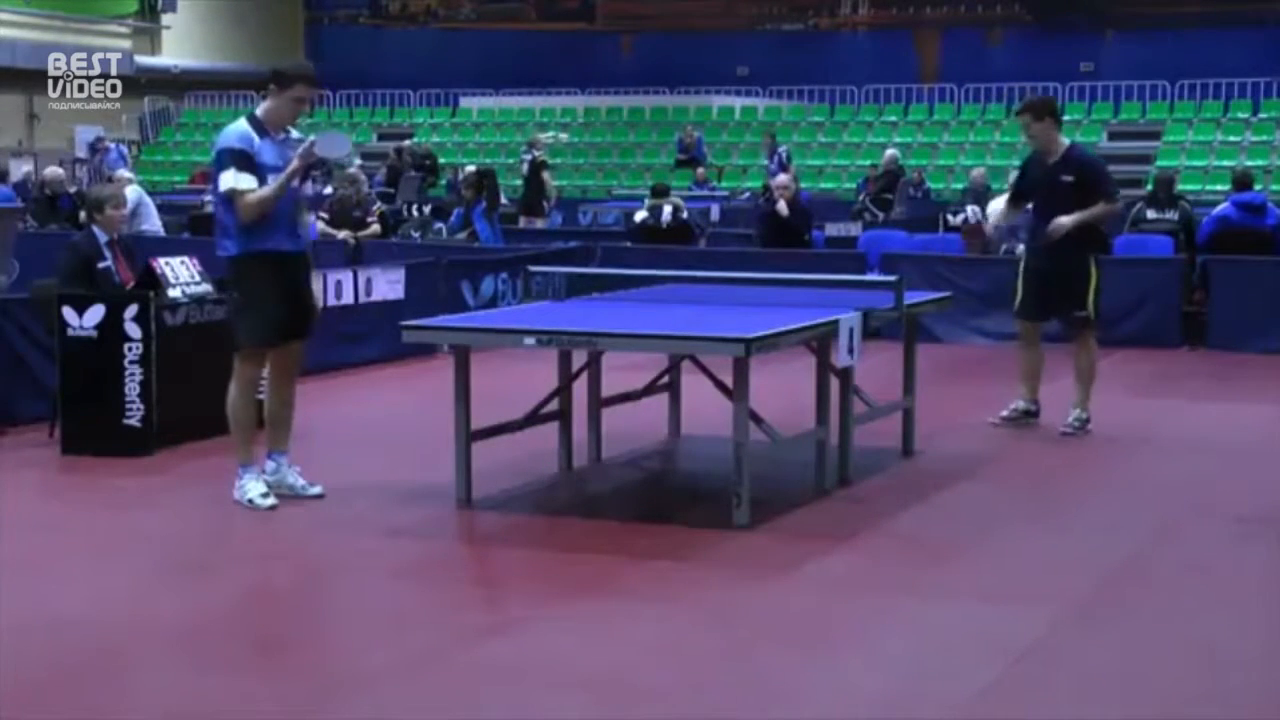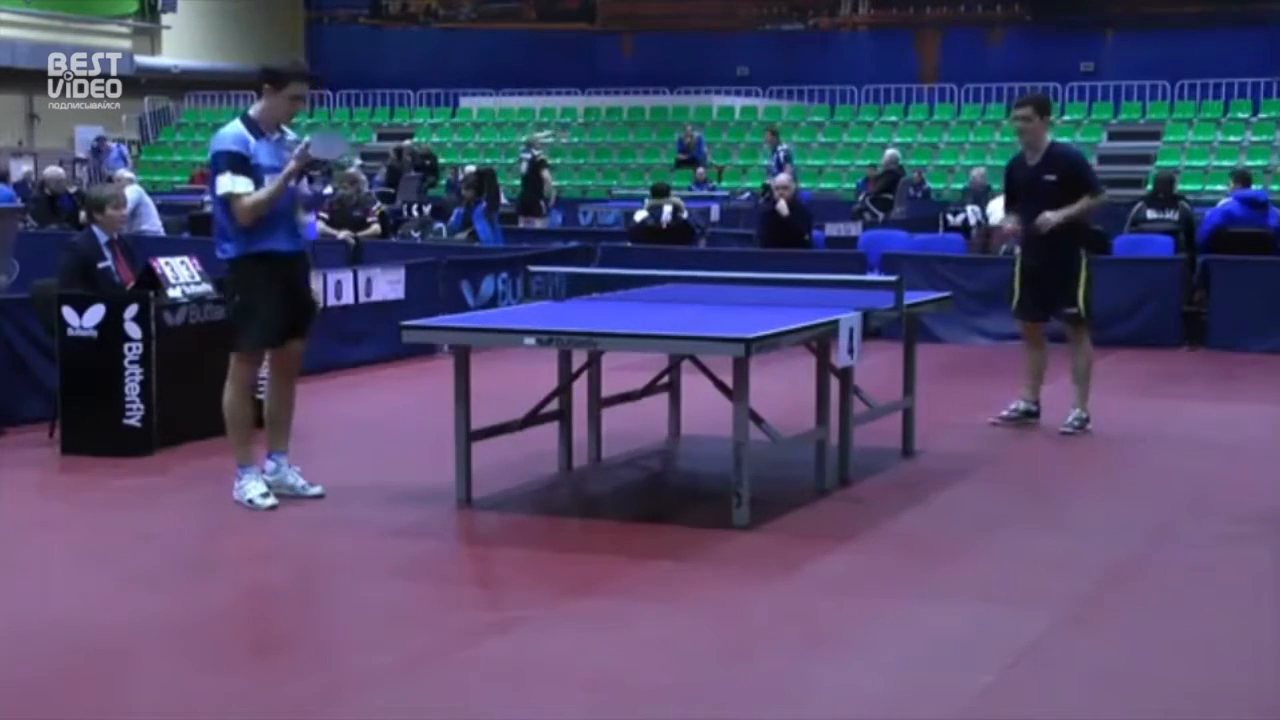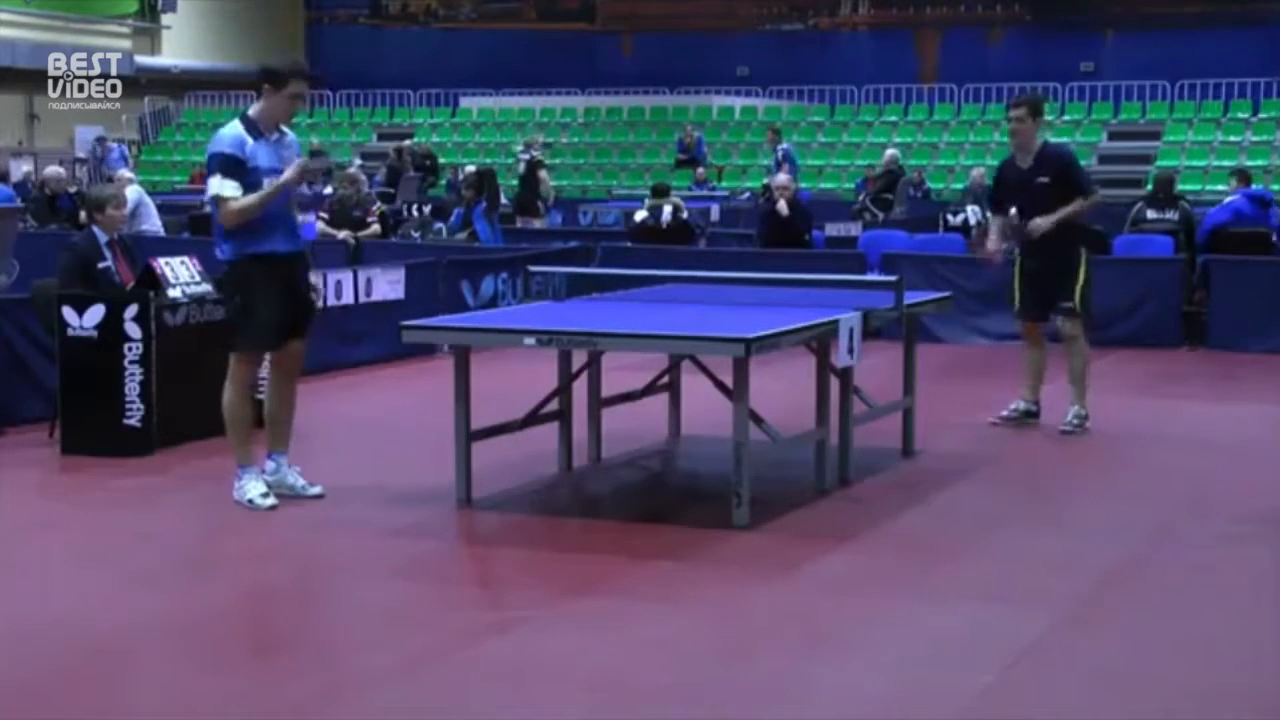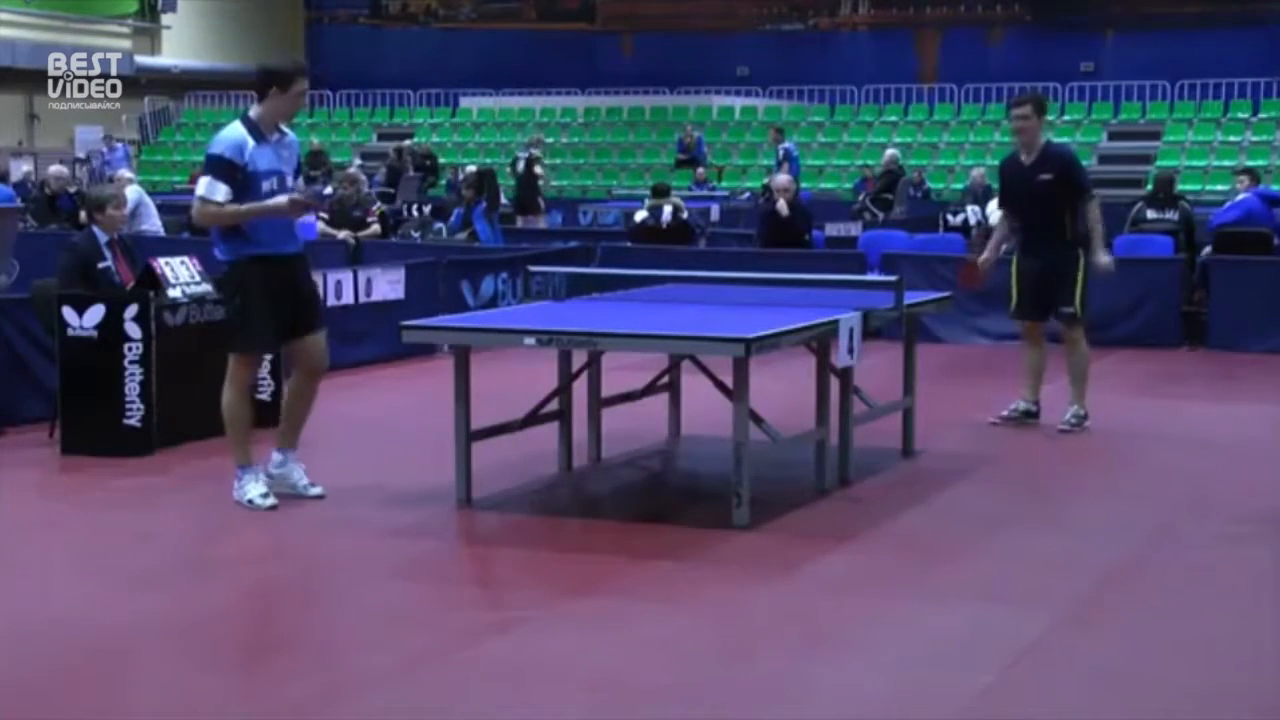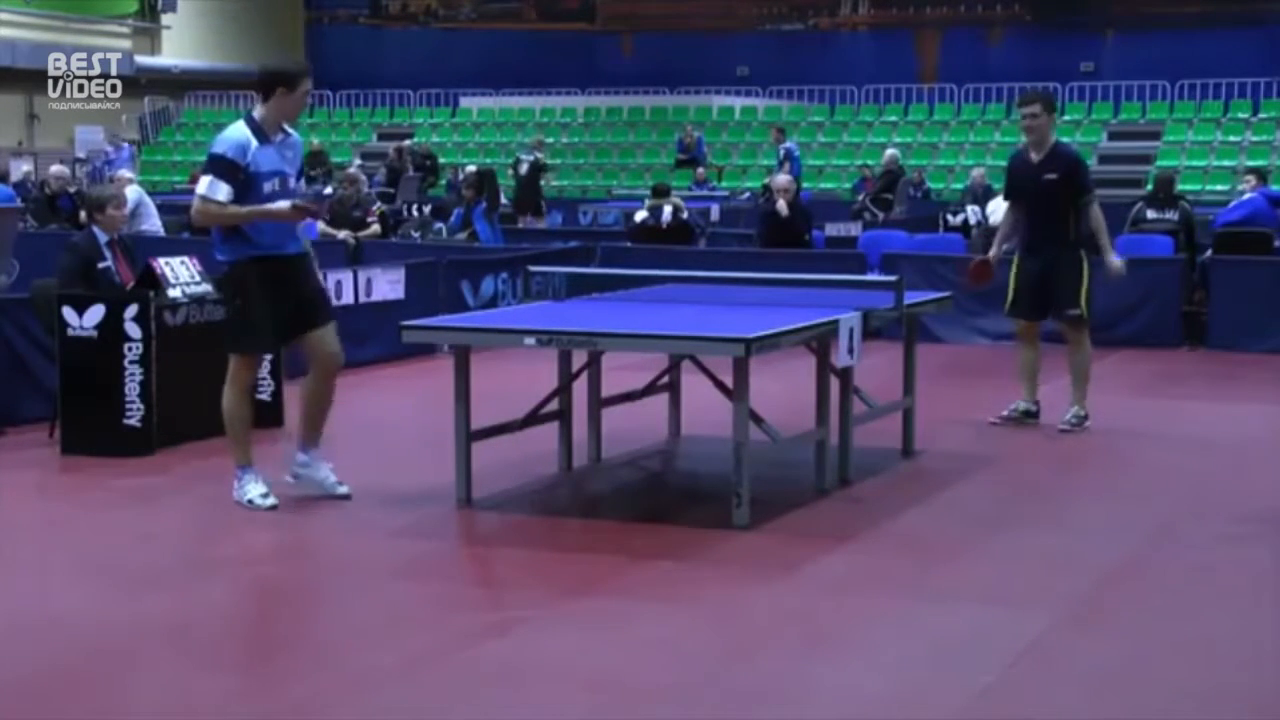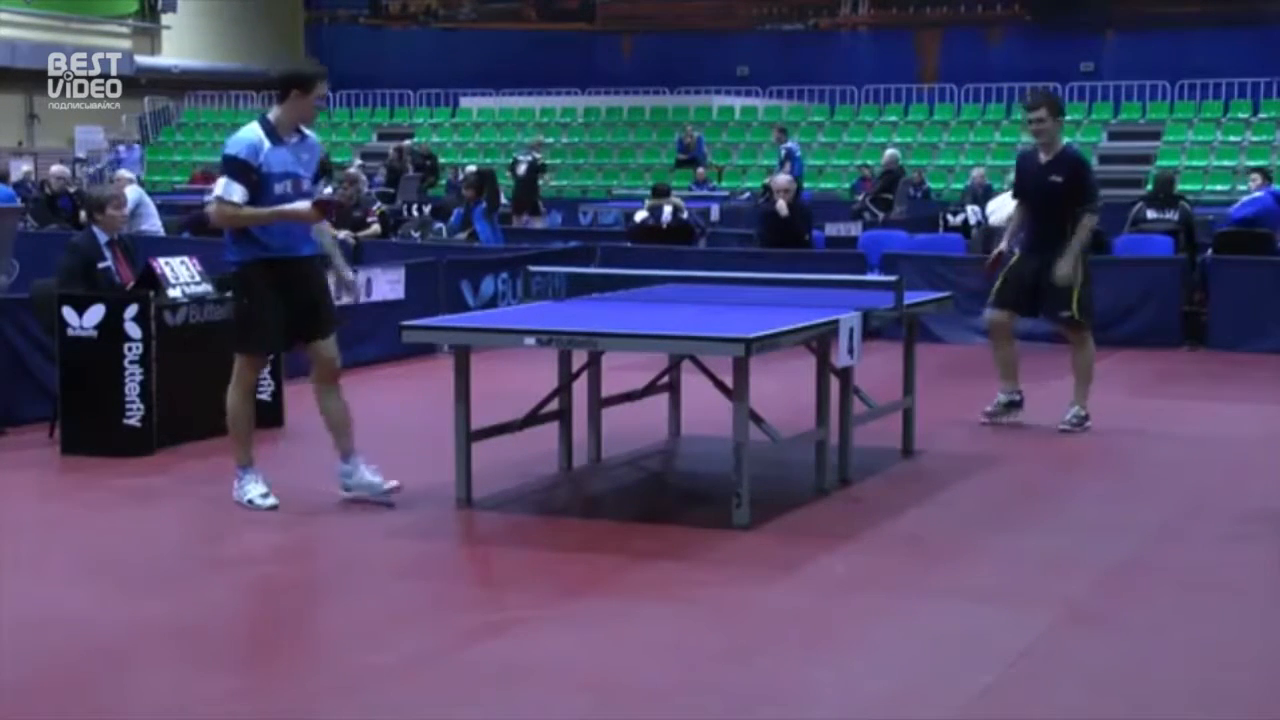
dt=0.2s
person 1, frame 1
left shoulder: (294, 141)
right shoulder: (237, 139)
right elbow: (248, 209)
left wrist: (308, 270)
right wrist: (291, 172)
left hip: (291, 263)
right hip: (252, 265)
left knee: (287, 367)
right knee: (250, 368)
left ankle: (278, 465)
right ankle: (246, 473)
person 1, frame 2
left shoulder: (289, 140)
right shoulder: (232, 141)
right elbow: (245, 212)
left wrist: (306, 267)
right wrist: (288, 174)
left hip: (290, 263)
right hip: (251, 267)
left knee: (287, 367)
right knee: (245, 370)
left ankle: (278, 465)
right ankle: (245, 474)
person 1, frame 3
left shoulder: (289, 141)
right shoulder: (231, 142)
right elbow: (226, 215)
right wrist: (282, 185)
left hip: (290, 263)
right hip: (250, 267)
left knee: (288, 368)
right knee: (244, 370)
left ankle: (278, 465)
right ankle: (245, 474)
person 1, frame 4
left shoulder: (290, 141)
right shoulder: (230, 144)
right elbow: (202, 213)
right wrist: (267, 207)
left hip: (290, 262)
right hip: (249, 269)
left knee: (313, 363)
right knee: (243, 372)
left ankle: (282, 460)
right ankle: (245, 474)
person 1, frame 5
left shoulder: (293, 142)
right shoulder: (232, 144)
right elbow: (202, 212)
right wrist: (267, 210)
left hip: (292, 262)
right hip: (248, 269)
left knee: (328, 359)
right knee: (244, 373)
left ankle: (307, 458)
right ankle: (245, 474)
person 1, frame 6
left shoulder: (311, 145)
right shoulder: (246, 145)
right elbow: (220, 213)
left wrist: (337, 260)
right wrist: (285, 212)
left hip: (304, 266)
right hip: (259, 271)
left knee: (328, 368)
right knee: (248, 375)
left ankle: (352, 469)
right ankle: (245, 475)
person 2, frame 1
left shoulder: (1084, 161)
right shoulder: (1030, 165)
left elbow: (1112, 204)
right elbow: (1015, 206)
left wrist: (1075, 219)
right wrist: (992, 225)
left hip: (1076, 259)
right hip: (1037, 258)
left knee: (1082, 333)
right knee: (1027, 330)
left ankle: (1081, 411)
right ankle: (1028, 403)
person 2, frame 2
left shoulder: (1068, 158)
right shoulder: (1015, 166)
left elbow: (1098, 197)
left wrist: (1062, 214)
right wrist: (1012, 224)
left hip: (1068, 256)
right hip: (1031, 257)
left knee: (1076, 331)
right knee: (1030, 330)
left ankle: (1080, 410)
right ankle: (1029, 403)
person 2, frame 3
left shoulder: (1060, 158)
right shoulder: (1005, 169)
left elbow: (1089, 199)
right elbow: (999, 214)
left wrist: (1052, 219)
right wrist: (994, 240)
left hip: (1066, 257)
right hip: (1029, 257)
left knee: (1070, 329)
right knee: (1031, 329)
left ankle: (1079, 408)
right ankle: (1029, 403)
person 2, frame 4
left shoulder: (1062, 158)
right shoulder: (1008, 166)
left elbow: (1088, 203)
left wrist: (1098, 250)
right wrist: (990, 251)
left hip: (1064, 255)
right hip: (1027, 257)
left knee: (1071, 329)
right knee: (1029, 330)
left ankle: (1078, 408)
right ankle: (1029, 403)
person 2, frame 5
left shoulder: (1069, 159)
right shoulder: (1016, 162)
left elbow: (1090, 207)
left wrist: (1108, 252)
right wrist: (997, 246)
left hip: (1066, 257)
right hip: (1028, 256)
left knee: (1075, 331)
right knee: (1024, 329)
left ankle: (1079, 407)
right ankle: (1027, 404)
person 2, frame 6
left shoulder: (1076, 163)
right shoulder: (1025, 160)
left elbow: (1090, 215)
left wrist: (1070, 258)
right wrist: (1006, 241)
left hip: (1063, 262)
right hip: (1027, 254)
left knee: (1076, 332)
right knee: (997, 320)
left ankle: (1080, 407)
right ankle: (1010, 394)
